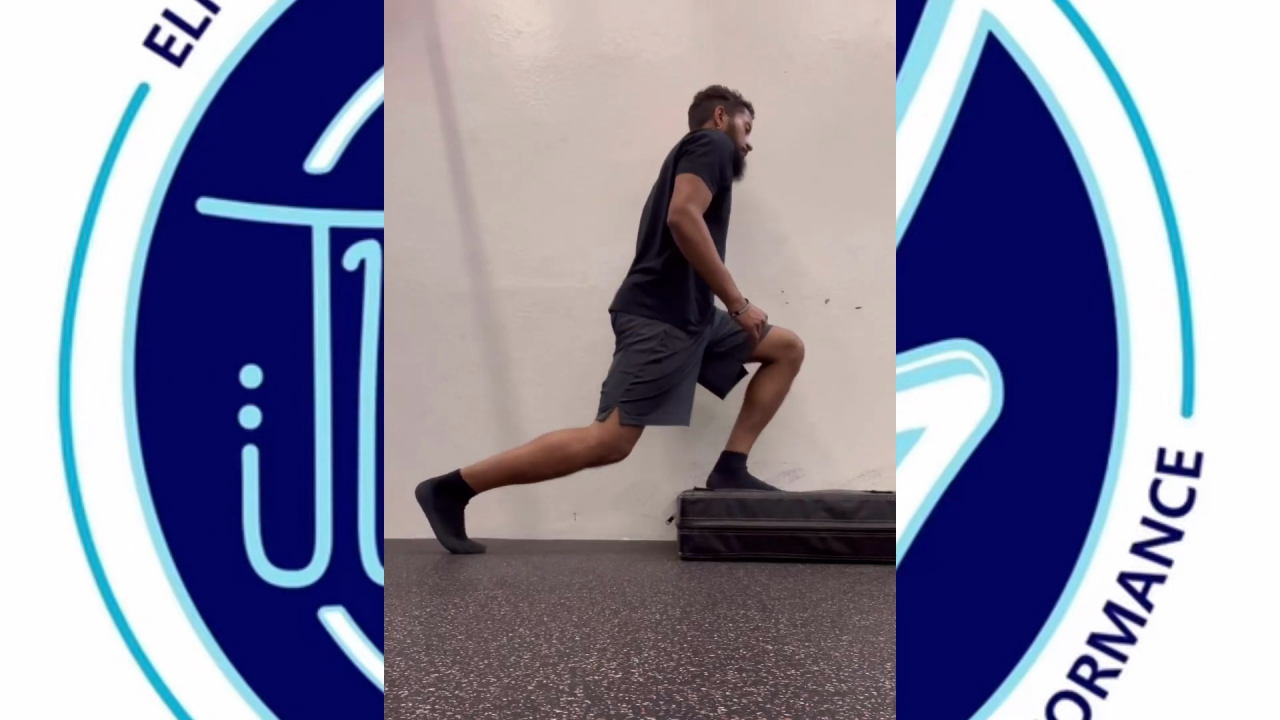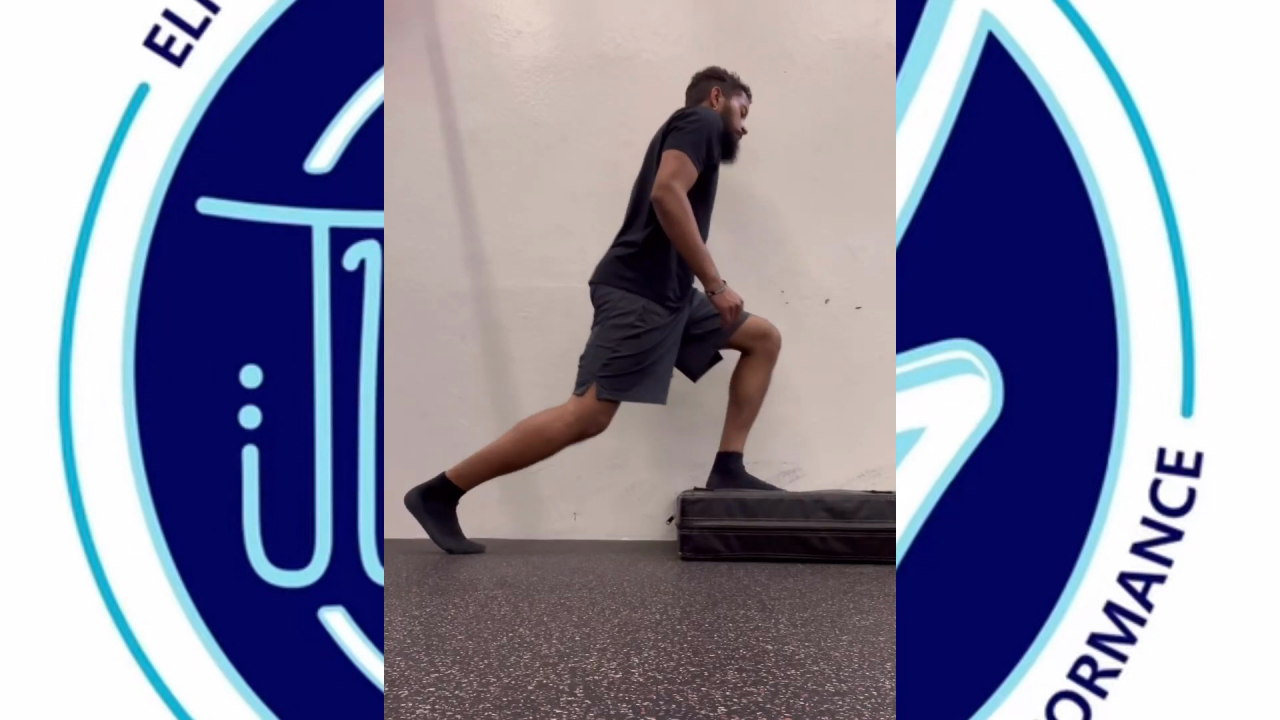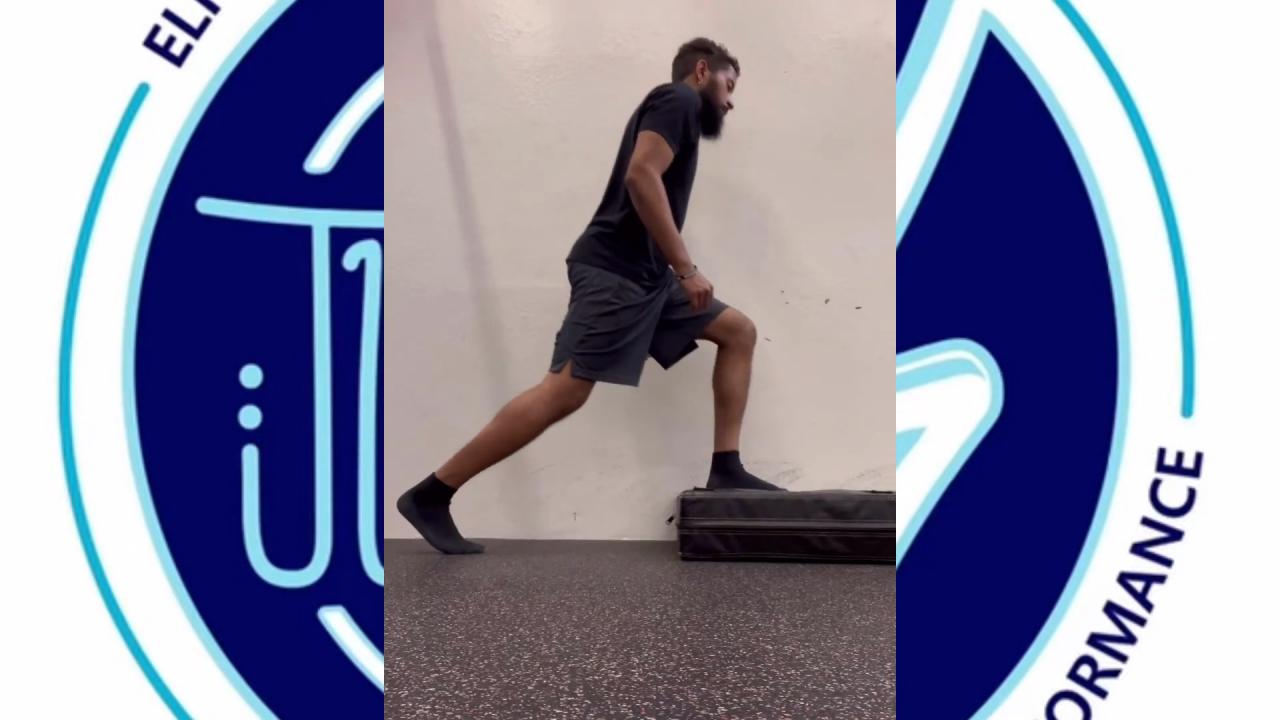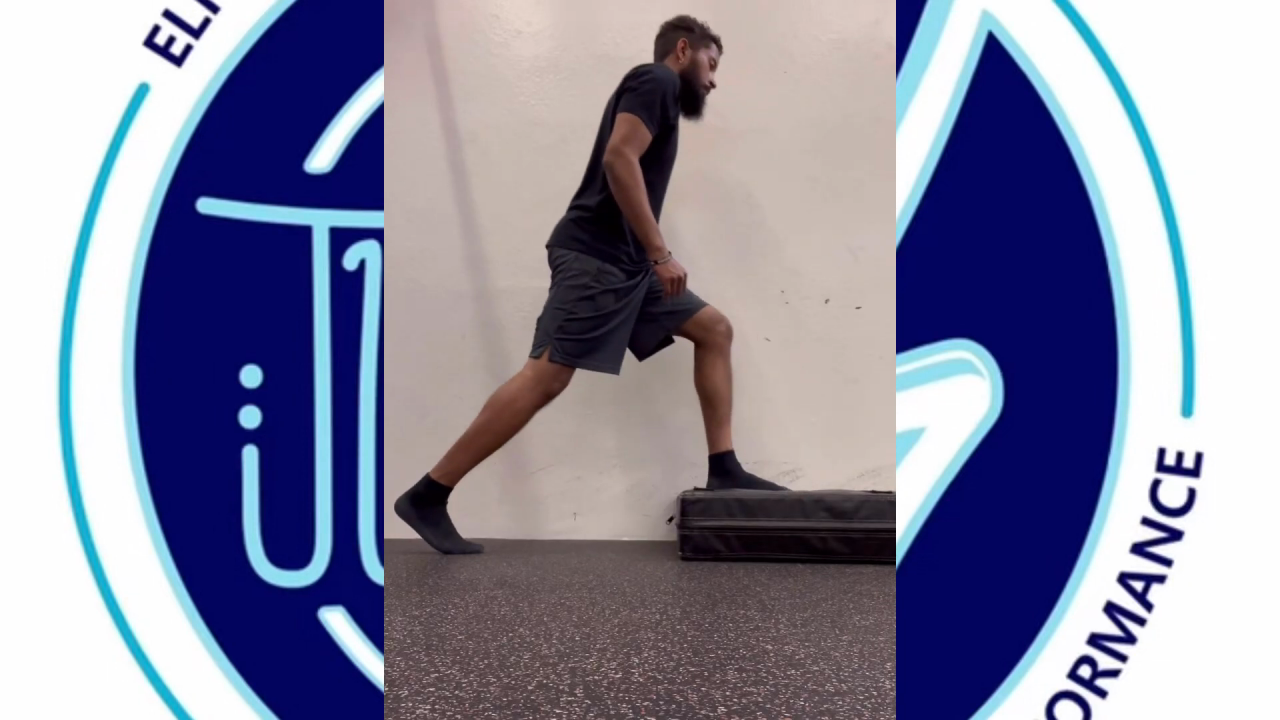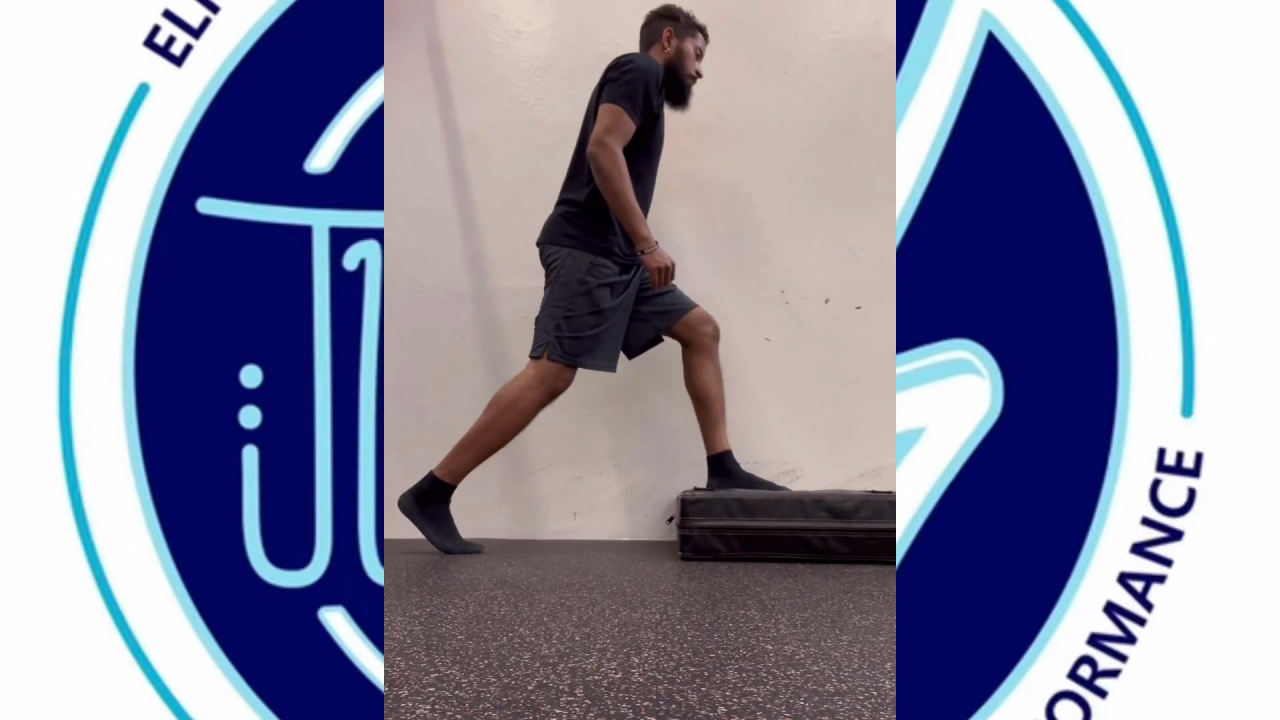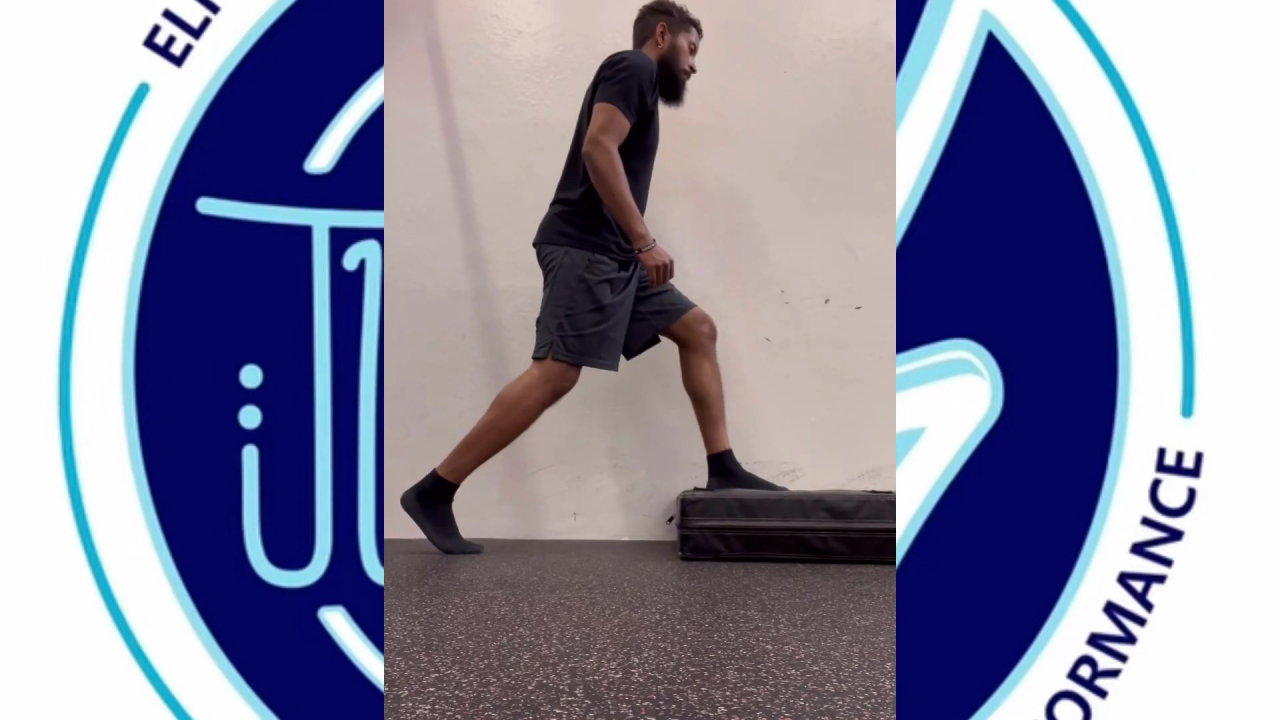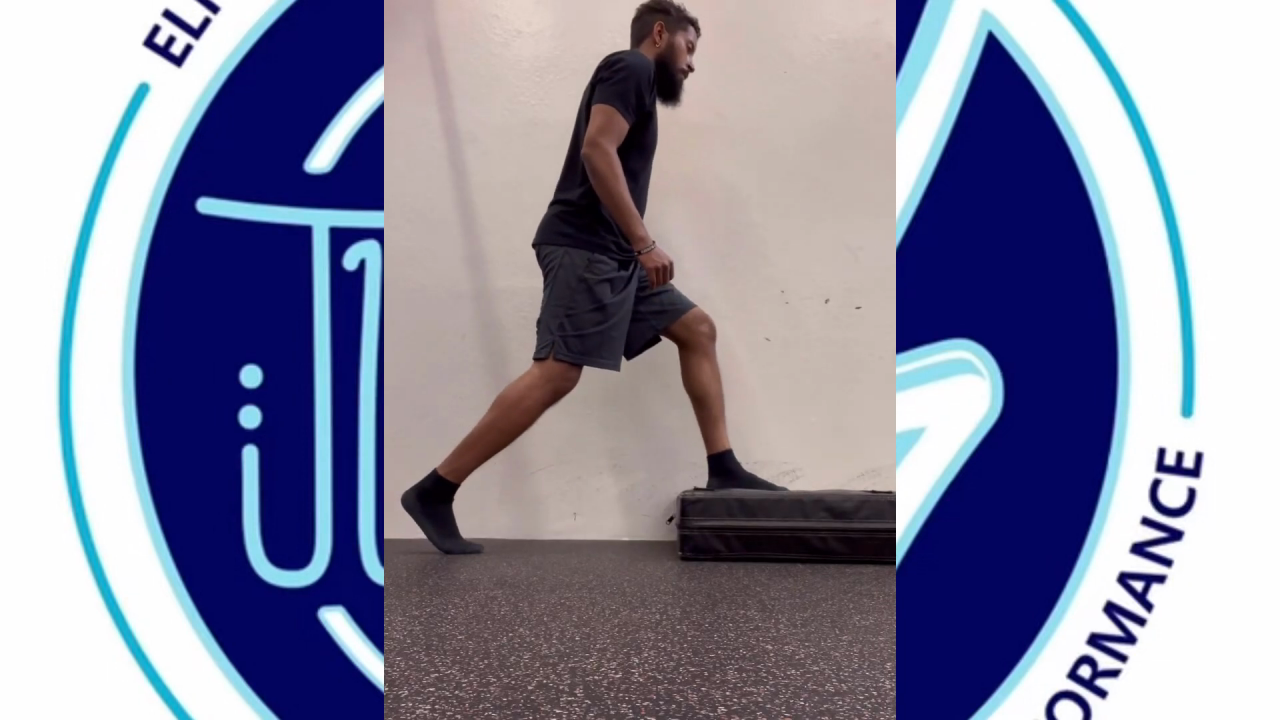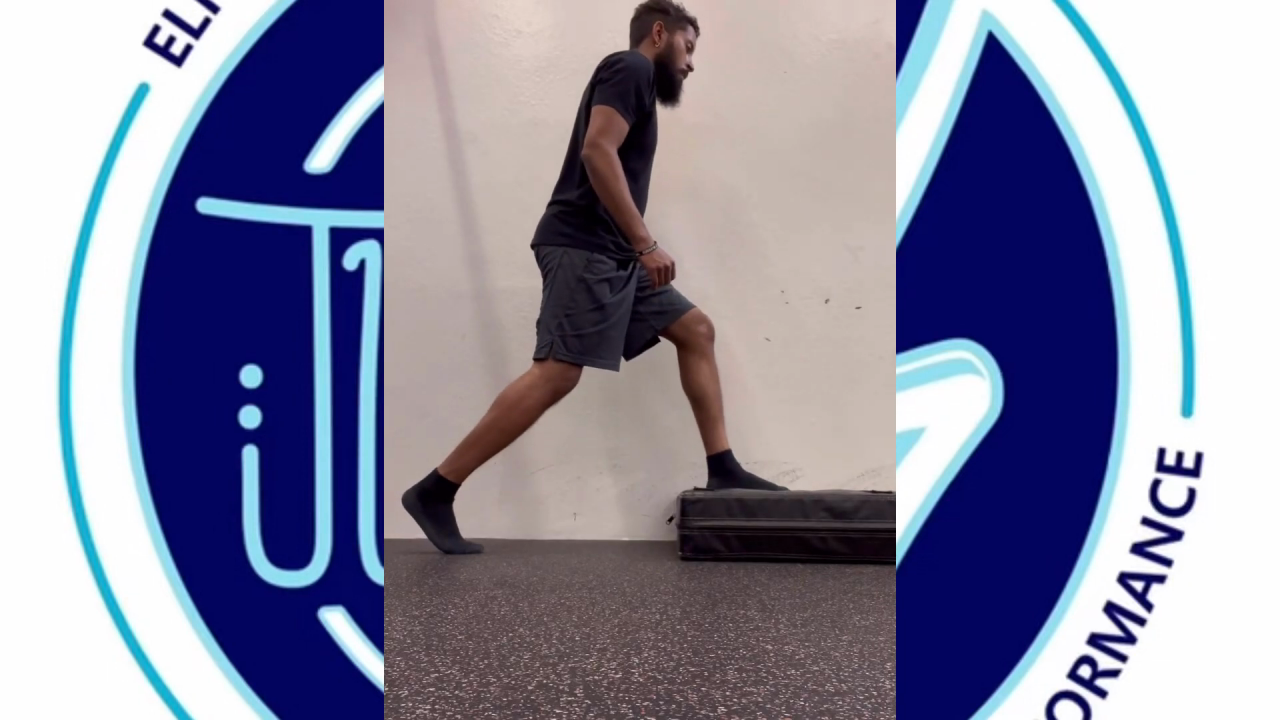
dt=0.2s
person 1, frame 1
left shoulder: (697, 155)
right shoulder: (712, 143)
right elbow: (684, 218)
right wrist: (738, 301)
left hip: (690, 314)
right hip: (660, 316)
left knee: (787, 347)
right knee: (609, 443)
left ankle: (730, 470)
right ankle: (449, 490)
person 1, frame 2
left shoulder: (690, 132)
right shoulder: (700, 121)
right elbow: (667, 194)
right wrist: (717, 283)
left hip: (670, 292)
right hip: (639, 291)
left knee: (764, 338)
right knee: (589, 415)
left ankle: (727, 470)
right ankle: (438, 493)
person 1, frame 3
left shoulder: (677, 112)
right shoulder: (678, 99)
right elbow: (641, 176)
right wrist: (686, 268)
left hip: (648, 273)
right hip: (616, 270)
left knee: (738, 332)
right knee: (566, 390)
left ankle: (726, 470)
right ankle: (429, 495)
person 1, frame 4
left shoulder: (658, 93)
right shoulder: (656, 79)
right elbow: (618, 158)
right wrist: (661, 253)
left hip: (626, 259)
right hip: (596, 253)
left knee: (714, 330)
right knee: (548, 375)
left ankle: (724, 470)
right ankle: (426, 496)
person 1, frame 5
left shoulder: (643, 84)
right shoulder: (640, 68)
right elbow: (602, 148)
right wrist: (648, 242)
left hip: (616, 254)
right hip: (587, 247)
left knee: (702, 331)
right knee: (551, 373)
left ankle: (722, 470)
right ankle: (431, 494)
person 1, frame 6
left shoulder: (639, 80)
right shoulder: (633, 66)
right elbow: (598, 147)
right wrist: (645, 240)
left hip: (614, 253)
right hip: (585, 245)
left knee: (699, 330)
right knee: (554, 372)
left ankle: (723, 470)
right ankle: (433, 493)
person 1, frame 7
left shoulder: (637, 81)
right shoulder: (630, 67)
right elbow: (597, 150)
right wrist: (645, 243)
left hip: (612, 252)
right hip: (585, 246)
left knee: (698, 330)
right knee: (556, 373)
left ankle: (723, 468)
right ankle: (434, 492)
person 1, frame 8
left shoulder: (636, 82)
right shoulder: (630, 67)
right elbow: (597, 150)
right wrist: (646, 243)
left hip: (610, 252)
right hip: (583, 246)
left knee: (696, 331)
right knee: (556, 373)
left ankle: (723, 469)
right ankle: (434, 491)
